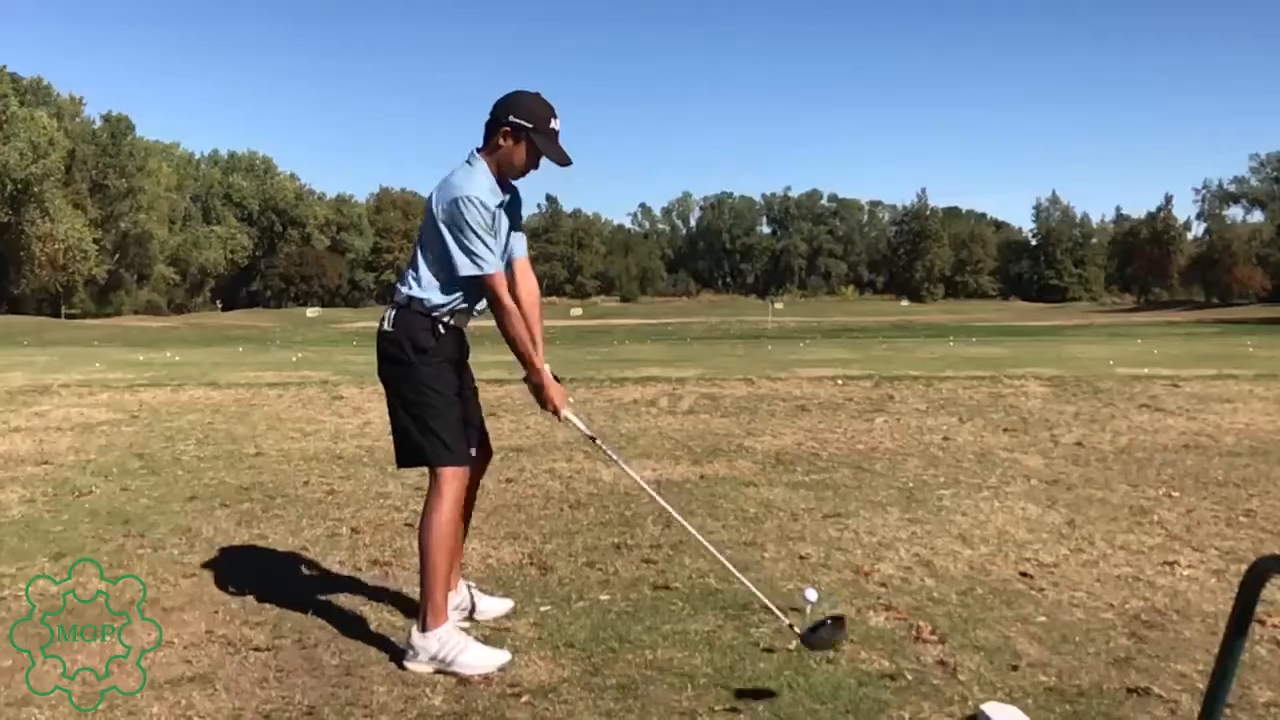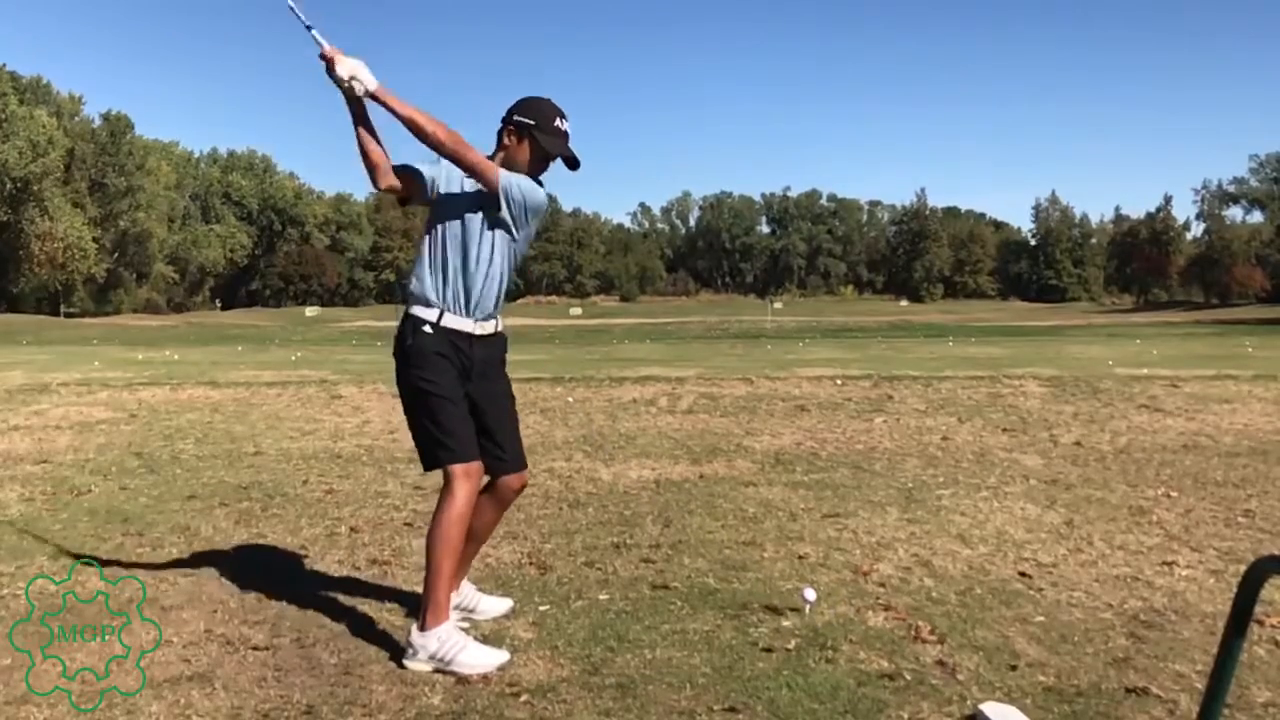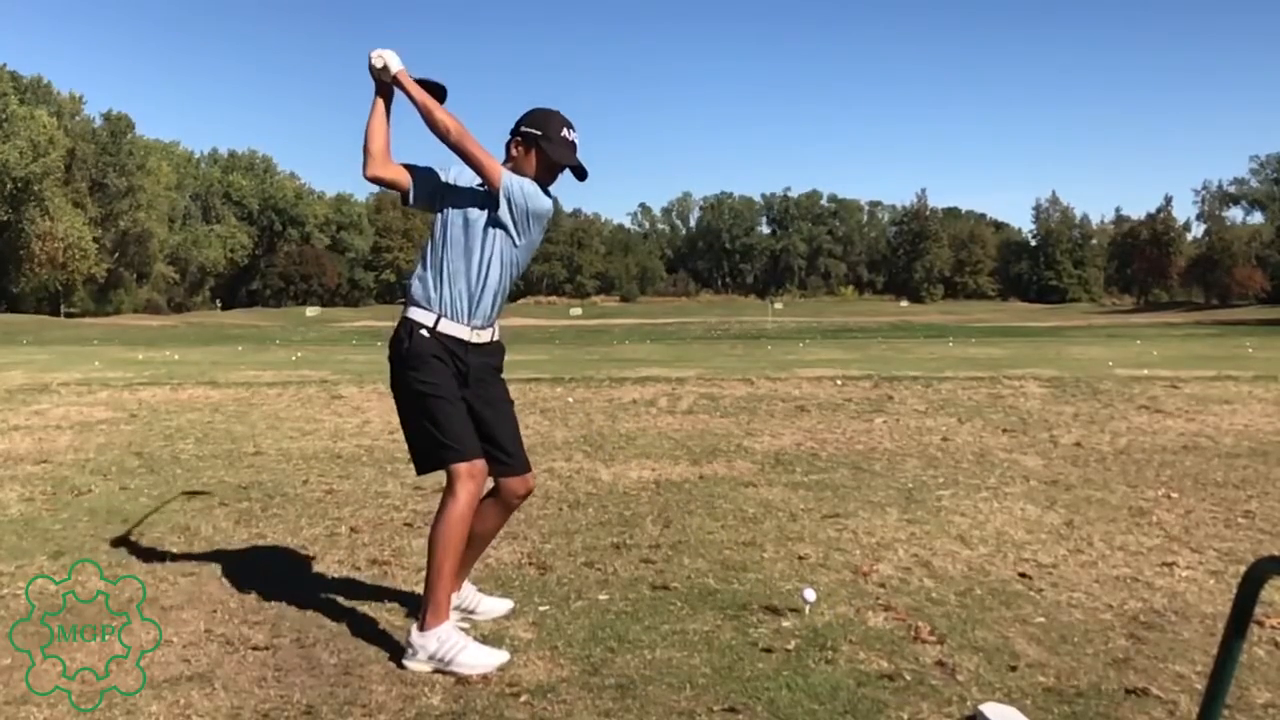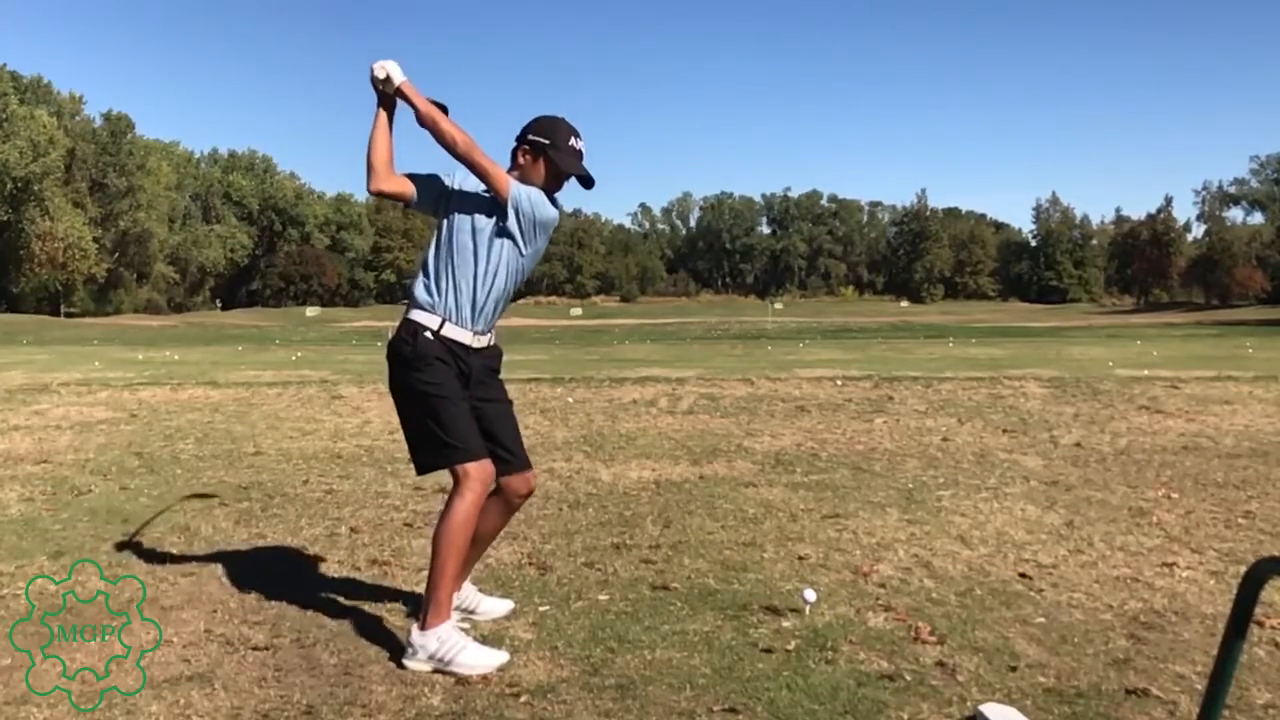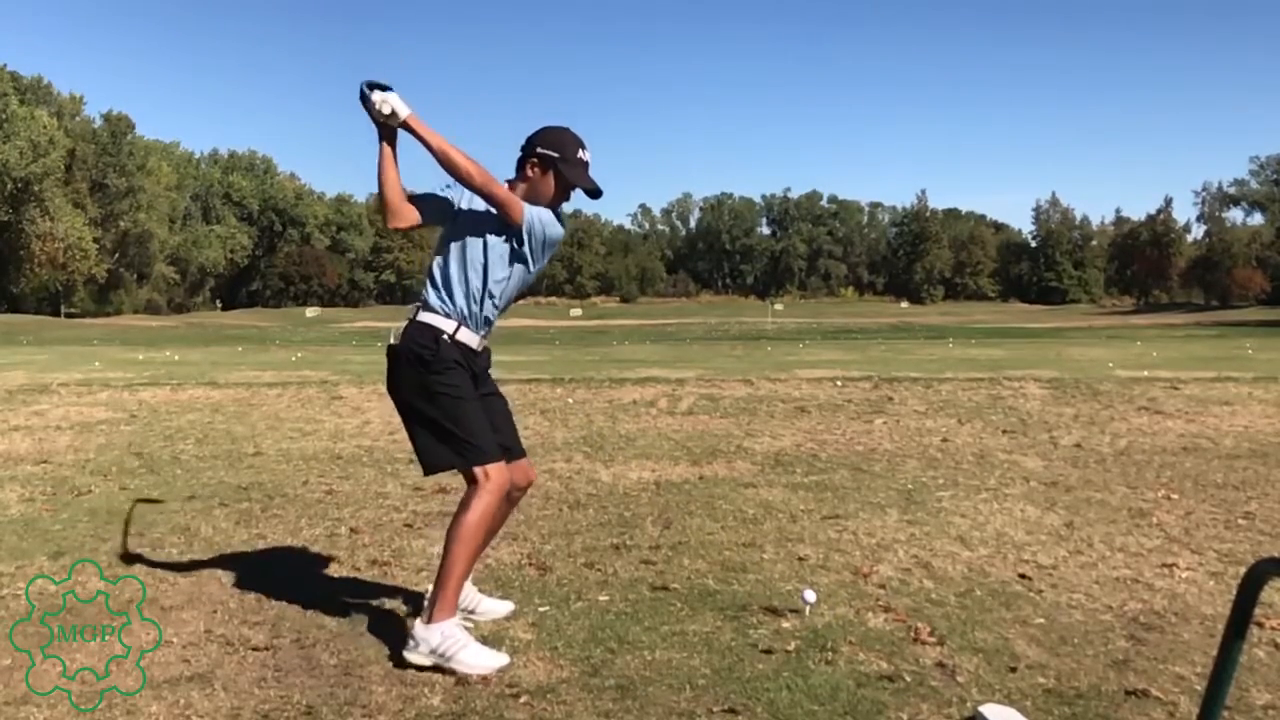
dt=0.5s
person 1, frame 1
left shoulder: (505, 195)
right shoulder: (469, 195)
left elbow: (522, 278)
right elbow: (497, 295)
left wrist: (541, 359)
right wrist: (536, 374)
left hip: (442, 337)
right hip: (418, 337)
left knee: (475, 459)
right knee: (450, 473)
left ankle: (450, 589)
right ankle: (432, 633)
person 1, frame 2
left shoulder: (531, 199)
right shoulder: (443, 176)
left elbow: (459, 152)
right elbow: (386, 180)
left wrist: (379, 93)
right wrist: (355, 102)
left hip: (484, 347)
right hip: (429, 341)
left knee: (510, 478)
right knee: (464, 475)
left ankle: (451, 586)
right ankle: (430, 632)
person 1, frame 3
left shoulder: (536, 206)
right shoulder: (453, 183)
left elbow: (460, 140)
right elbow: (378, 169)
left wrist: (405, 80)
right wrist: (383, 91)
left hip: (479, 353)
right hip: (426, 346)
left knee: (515, 483)
right knee: (468, 475)
left ankle: (453, 588)
right ankle: (431, 632)
person 1, frame 4
left shoulder: (544, 214)
right shoulder: (459, 187)
left elbow: (465, 149)
right elbow: (381, 183)
left wrist: (406, 89)
right wrist: (386, 104)
left hip: (477, 356)
right hip: (426, 348)
left knee: (517, 483)
right knee: (475, 475)
left ankle: (453, 587)
right ankle: (432, 631)
person 1, frame 5
left shoulder: (549, 230)
right shoulder: (466, 200)
left elbow: (481, 182)
right elbow: (397, 217)
left wrist: (411, 121)
right wrist: (387, 137)
left hip: (468, 357)
right hip: (430, 350)
left knee: (519, 478)
right knee: (490, 477)
left ankle: (452, 587)
right ankle: (436, 626)
